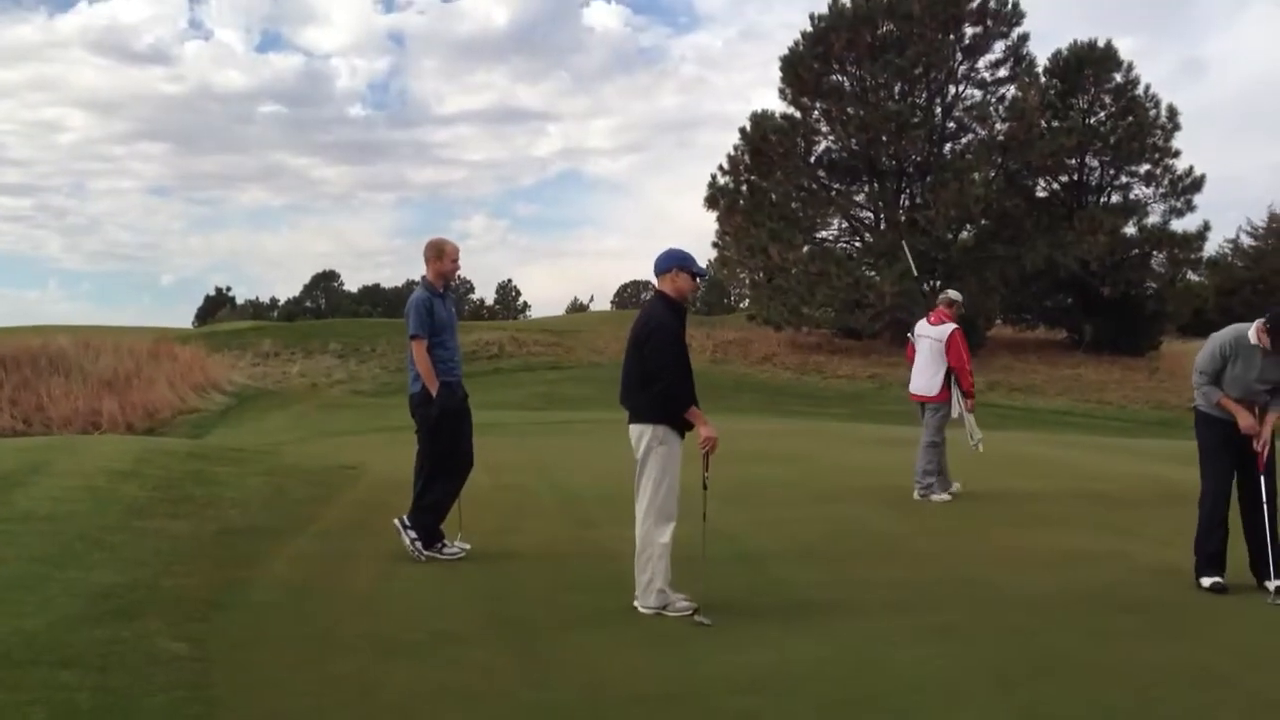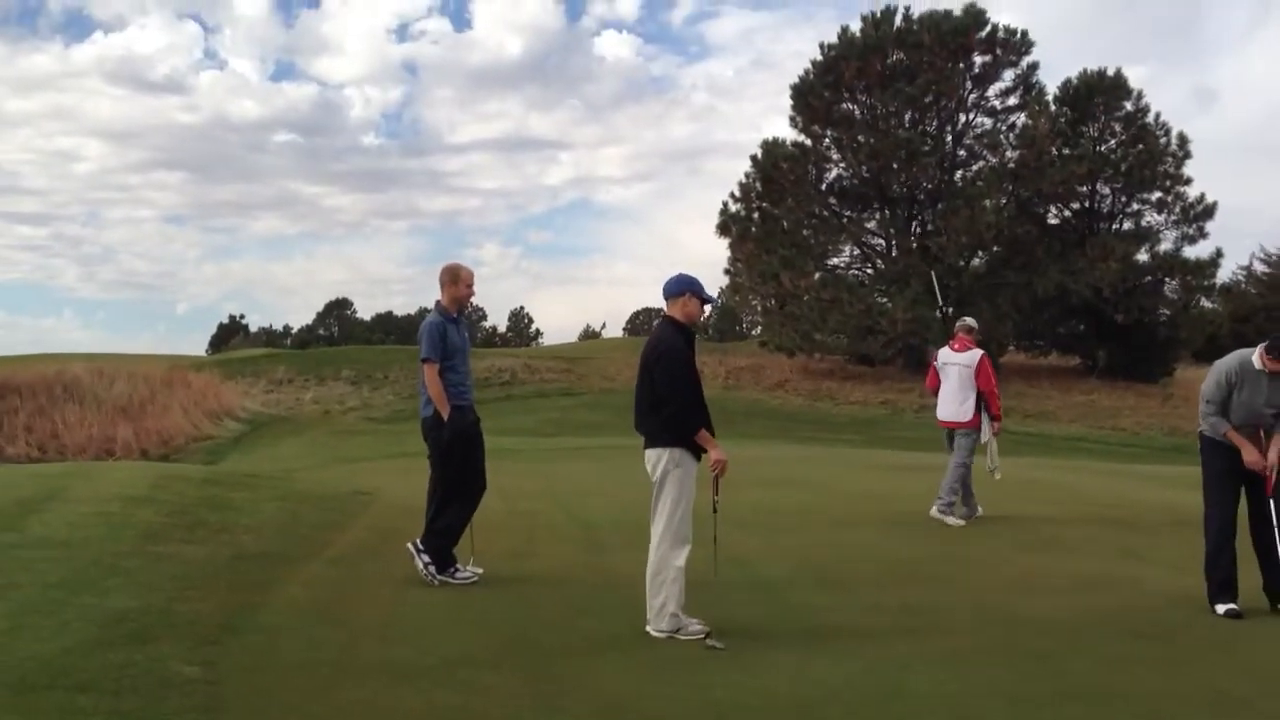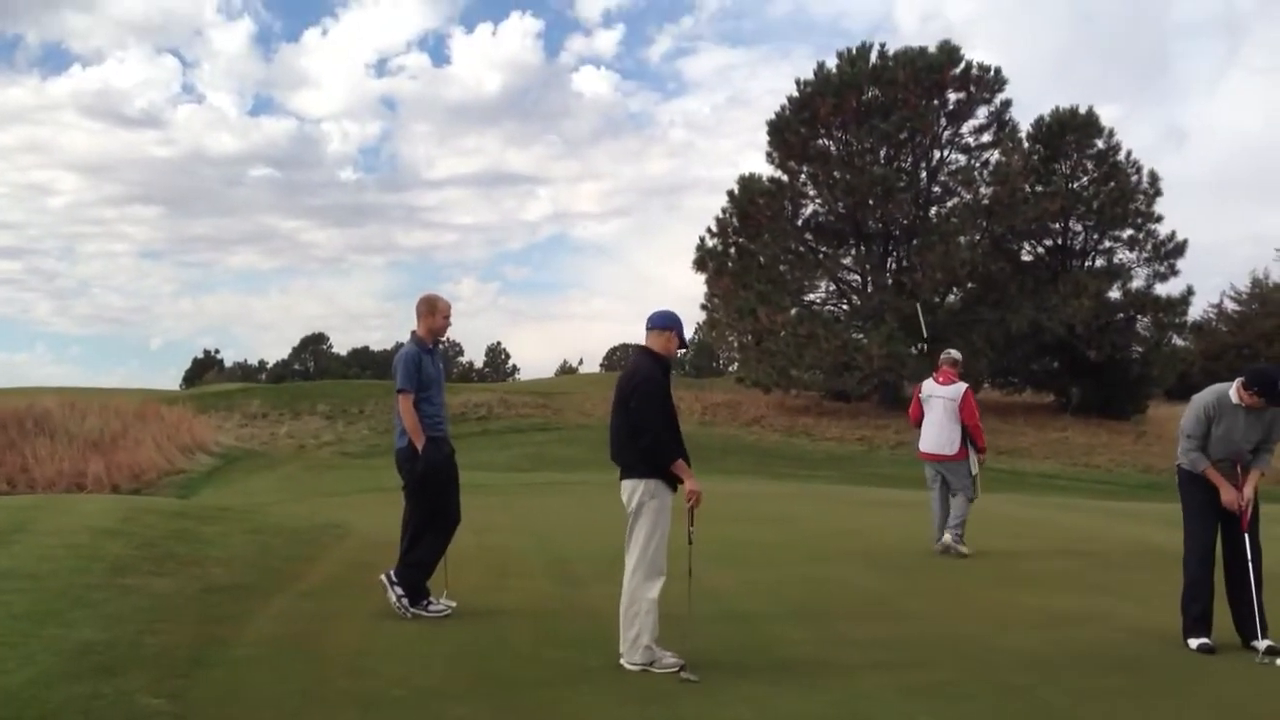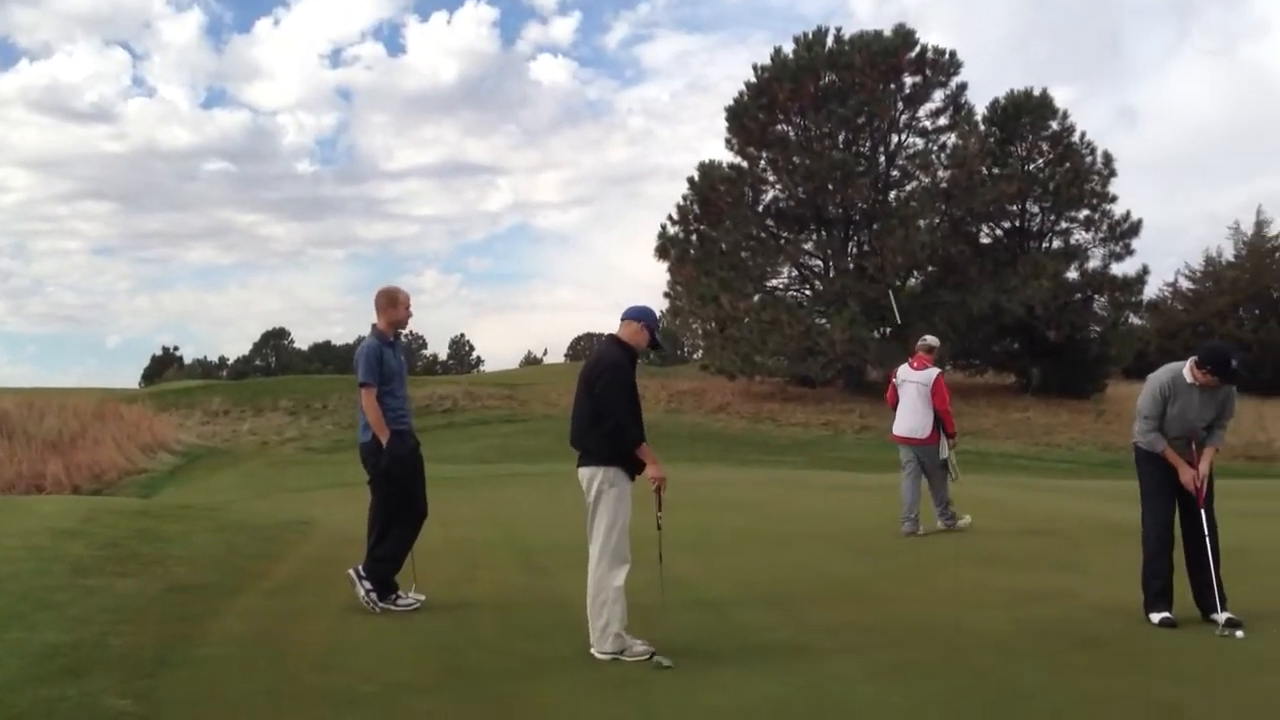
dt=0.3s
person 1, frame 1
left shoulder: (657, 314)
right shoulder: (661, 320)
right elbow: (668, 382)
left wrist: (693, 420)
right wrist: (701, 422)
left hip: (654, 422)
right hip: (657, 425)
left knee: (655, 510)
right knee: (656, 512)
left ankle: (652, 589)
right ankle: (653, 596)
person 1, frame 2
left shoulder: (667, 339)
right shoulder: (671, 344)
right elbow: (678, 406)
left wrist: (703, 443)
right wrist: (711, 444)
left hip: (669, 446)
right hip: (673, 448)
left knee: (667, 533)
right knee: (670, 535)
left ankle: (664, 613)
right ankle: (665, 620)
person 1, frame 3
left shoulder: (639, 369)
right shoulder: (648, 374)
right elbow: (654, 436)
left wrist: (679, 473)
right wrist: (686, 474)
left hip: (642, 476)
right hip: (649, 479)
left knee: (643, 565)
right knee: (645, 567)
left ankle: (638, 646)
right ankle: (638, 652)
person 1, frame 4
left shoulder: (607, 357)
right shoulder: (614, 361)
right elbow: (618, 421)
left wrist: (640, 459)
right wrist: (651, 460)
left hip: (603, 464)
right hip: (607, 467)
left knee: (607, 554)
right knee: (609, 555)
left ankle: (608, 634)
right ankle: (608, 641)
person 2, frame 1
left shoulder: (447, 297)
right shoulder: (421, 300)
right elbow: (419, 352)
right wrist: (437, 394)
left hip: (454, 391)
right hip: (432, 395)
left knee: (460, 462)
right knee: (433, 465)
left ankle: (421, 526)
right ankle: (422, 531)
person 2, frame 2
left shoulder: (460, 322)
right shoulder: (434, 325)
right elbow: (431, 376)
right wrist: (448, 418)
left hip: (465, 414)
right hip: (444, 419)
left knee: (473, 486)
right knee: (446, 489)
left ankle: (434, 551)
right ankle: (435, 556)
person 2, frame 3
left shoulder: (434, 353)
right shoulder: (409, 355)
right elbow: (406, 406)
right wrist: (423, 449)
left hip: (440, 446)
right hip: (419, 450)
left knee: (447, 518)
right knee: (421, 521)
left ankle: (407, 584)
right ankle: (407, 587)
person 2, frame 4
left shoulder: (396, 346)
right shoulder: (370, 349)
right elbow: (369, 400)
right wrist: (387, 443)
left hip: (404, 439)
right hip: (383, 444)
left knee: (414, 511)
right knee: (387, 515)
left ankle: (376, 578)
right ankle: (375, 580)
person 3, frame 1
right shoulder: (1227, 340)
right elbow: (1201, 382)
right wrist: (1239, 412)
left hip: (1256, 422)
right hip: (1215, 419)
right knee: (1216, 491)
right ankle: (1208, 569)
person 3, frame 2
right shoulder: (1230, 367)
right elbow: (1209, 413)
right wrist: (1244, 446)
right hip: (1220, 444)
right knee: (1221, 518)
right ankle: (1221, 596)
person 3, frame 3
right shoulder: (1208, 401)
right elbow: (1189, 450)
left wrist: (1250, 485)
right wrist: (1222, 485)
left hip: (1241, 481)
right hip: (1199, 477)
left knee: (1247, 554)
right knee: (1200, 551)
left ankle: (1254, 632)
right ankle: (1196, 630)
person 3, frame 4
left shoulder: (1225, 388)
right shoulder: (1163, 380)
left elbow: (1219, 426)
right elbow: (1147, 431)
left wrist: (1205, 461)
right wrist: (1180, 466)
left hip: (1196, 456)
right hip: (1155, 454)
left knee: (1204, 529)
right knee: (1159, 527)
left ankle: (1213, 605)
right ankle: (1157, 605)
person 4, frame 1
left shoulder: (920, 325)
right shoulder: (952, 330)
left elbow: (911, 356)
right elbow: (962, 365)
right wrist: (969, 395)
left hip: (918, 389)
right hip: (938, 392)
left knee: (934, 437)
right knee: (932, 439)
left ankle: (943, 482)
right ankle: (924, 487)
person 4, frame 2
left shoulder: (940, 354)
right shoulder: (979, 356)
left elbow: (931, 386)
right elbow: (989, 389)
right wrist: (996, 418)
left hip: (945, 417)
right hip: (968, 418)
left knee: (960, 460)
right knee: (960, 463)
left ankle: (968, 508)
right ankle: (943, 505)
person 4, frame 3
left shoulder: (924, 386)
right shoulder: (962, 389)
left elbow: (914, 417)
right elbow: (973, 422)
right wrist: (981, 449)
left hip: (928, 450)
right hip: (954, 452)
left knee: (938, 495)
right knee: (964, 493)
left ankle: (942, 541)
right ankle: (953, 533)
person 4, frame 4
left shoulder: (899, 371)
right shoulder: (935, 375)
left elbow: (891, 401)
right elbow: (943, 407)
right wrist: (951, 434)
left hip: (902, 433)
right hip: (927, 435)
left knee: (909, 477)
right knee: (938, 477)
left ankle: (909, 523)
right ankle: (947, 519)
